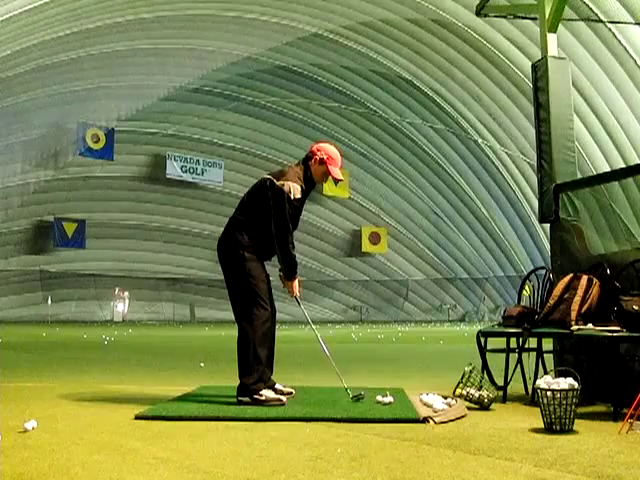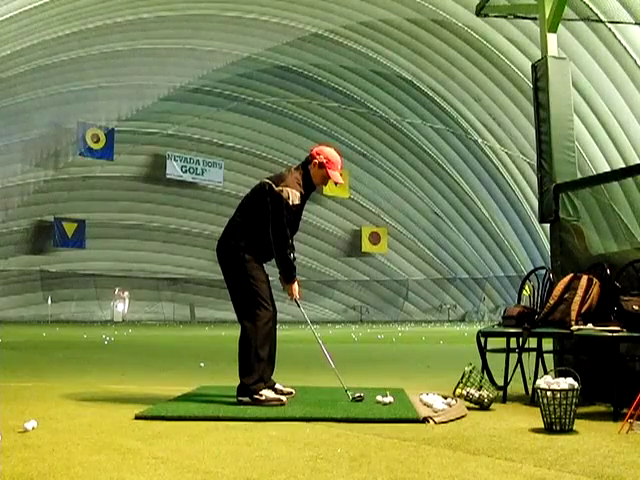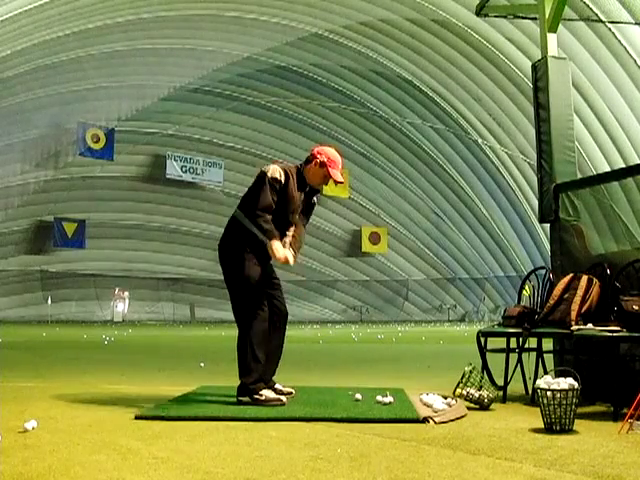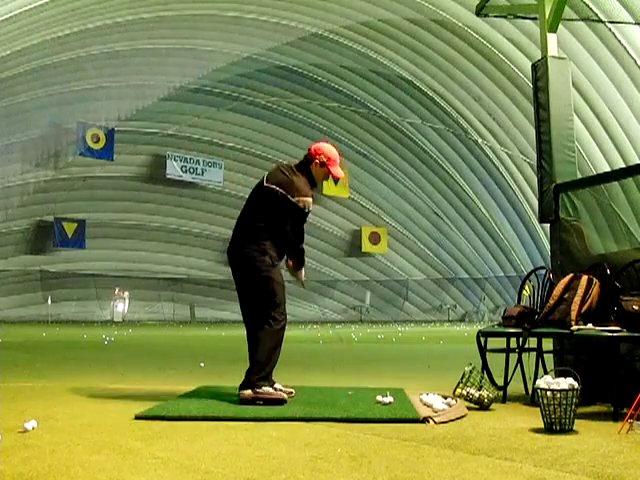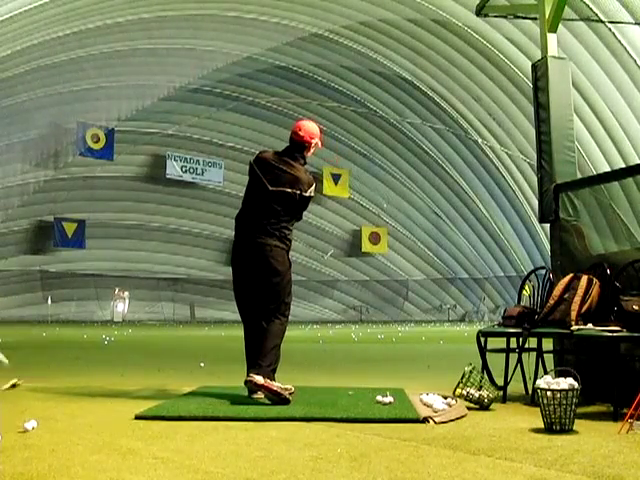
dt=0.7s
person 1, frame 1
left shoulder: (295, 182)
right shoulder: (290, 184)
left elbow: (283, 232)
right elbow: (282, 234)
left wrist: (288, 270)
right wrist: (291, 274)
left hip: (249, 251)
right hip: (240, 249)
left knee: (266, 314)
right knee: (256, 315)
left ankle: (262, 379)
right ankle: (250, 387)
person 1, frame 2
left shoulder: (296, 185)
right shoulder: (289, 188)
left elbow: (284, 236)
right elbow: (280, 238)
left wrist: (288, 274)
right wrist: (289, 278)
left hip: (246, 252)
right hip: (238, 251)
left knee: (267, 314)
right knee: (258, 315)
left ankle: (263, 380)
right ankle: (250, 387)
person 1, frame 3
left shoulder: (309, 196)
right shoulder: (278, 174)
left elbow: (297, 227)
right elbow: (260, 213)
left wrist: (288, 248)
right wrist: (273, 242)
left hip: (260, 254)
right hip: (239, 249)
left knee: (277, 314)
right knee: (255, 315)
left ankle: (264, 379)
right ankle: (250, 387)
person 1, frame 4
left shoulder: (282, 171)
right shoulder: (302, 194)
right elbow: (294, 236)
left wrist: (288, 258)
right wrist: (298, 266)
left hip: (240, 250)
right hip: (259, 254)
left knee: (257, 318)
right knee: (274, 318)
left ankle: (262, 380)
right ankle: (254, 385)
person 1, frame 5
left shoulder: (262, 160)
right shoulder: (306, 182)
left hip: (243, 245)
right hip: (273, 250)
left knee: (252, 315)
right knee: (277, 313)
left ankle: (257, 377)
right ankle: (262, 373)
